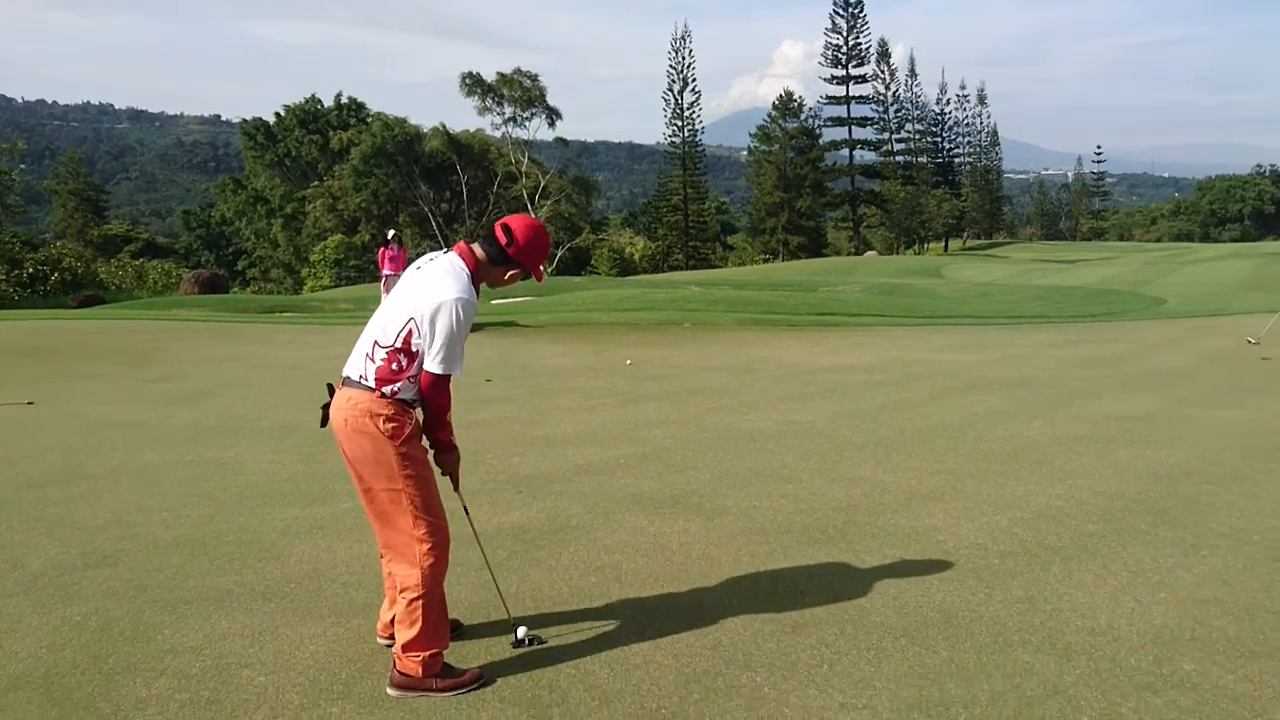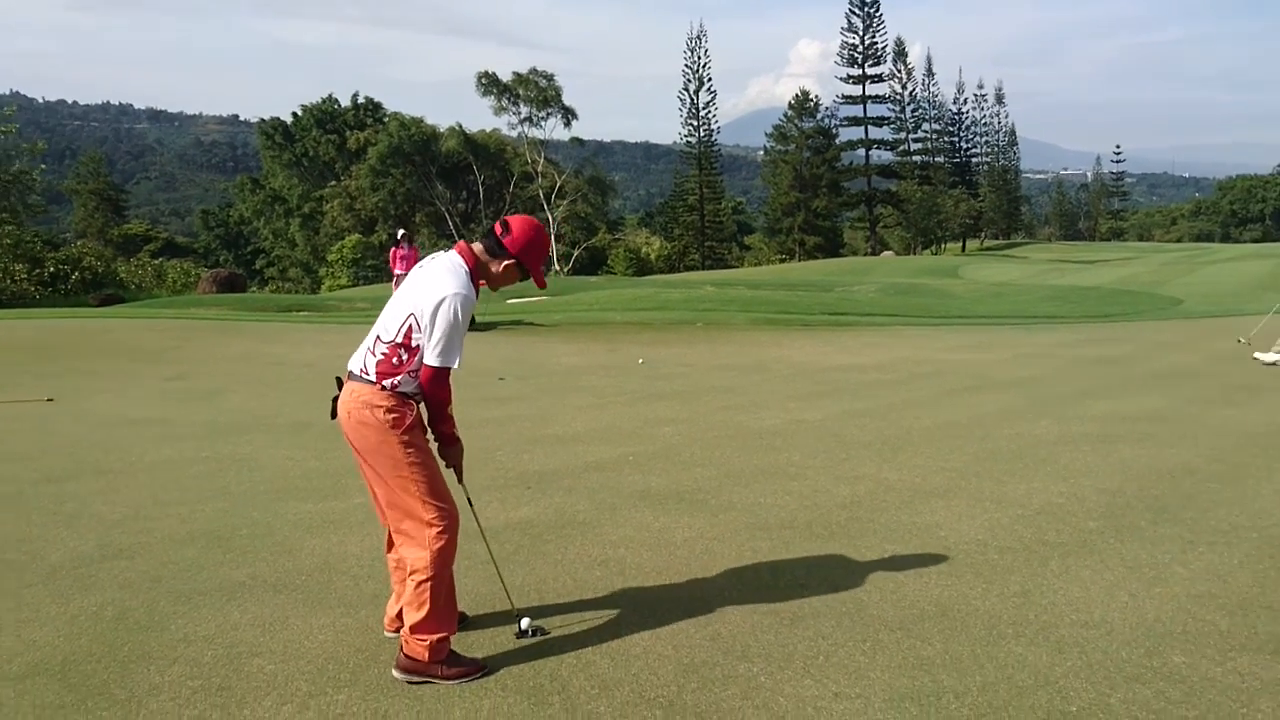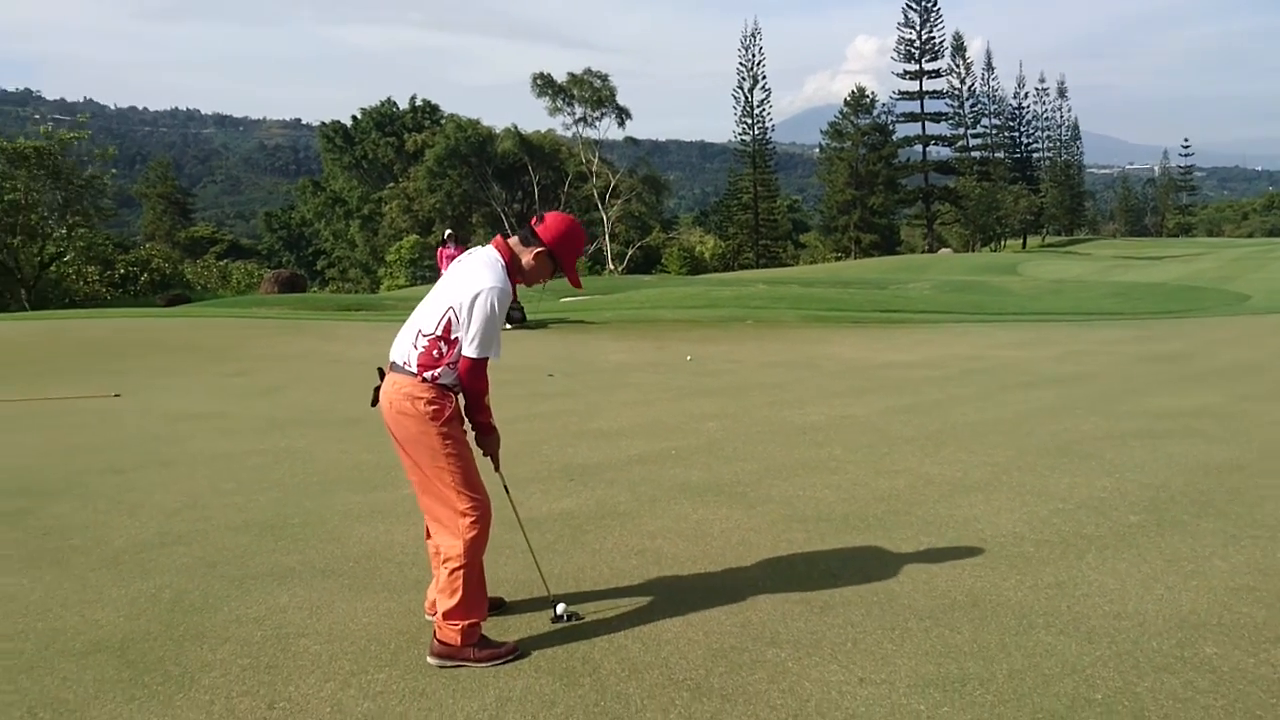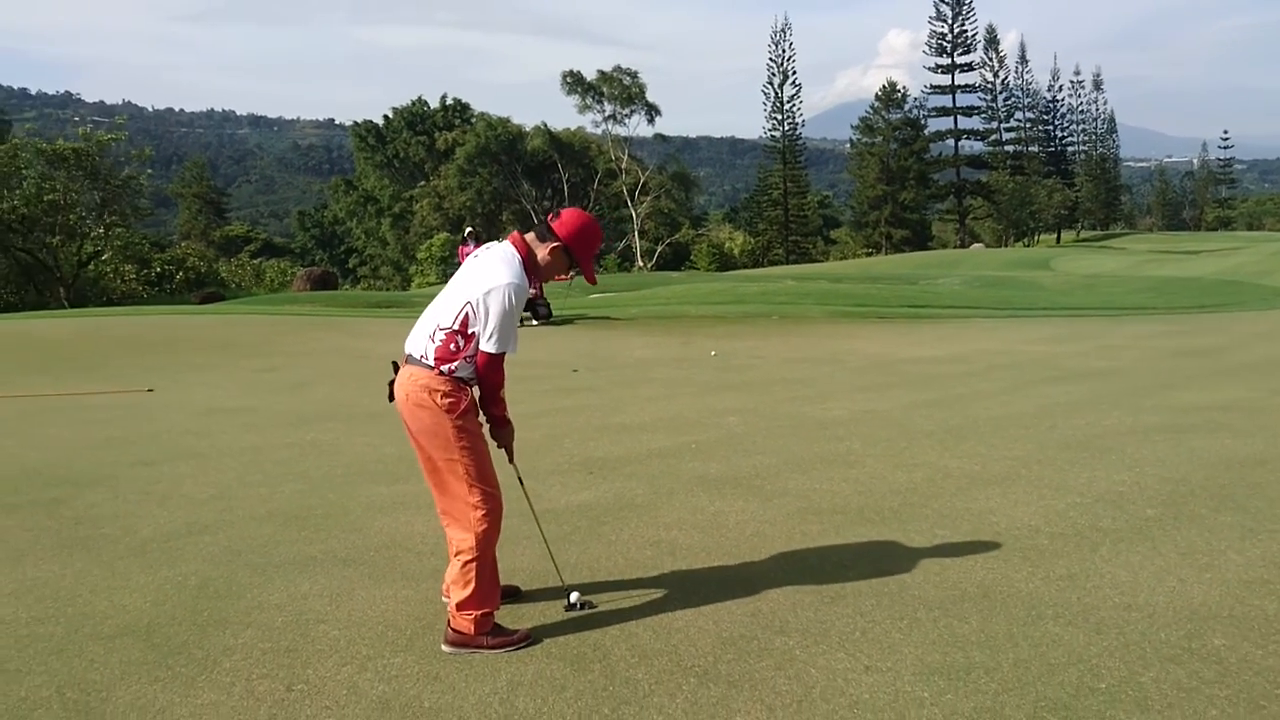
dt=0.2s
person 1, frame 1
left shoulder: (436, 260)
right shoulder: (458, 297)
right elbow: (433, 384)
left wrist: (437, 440)
right wrist: (445, 445)
left hip: (354, 400)
right hip: (379, 414)
left knee: (400, 528)
right knee: (423, 537)
left ankle: (398, 619)
right ankle: (416, 666)
person 1, frame 2
left shoulder: (441, 260)
right shoulder: (456, 293)
right elbow: (434, 378)
left wrist: (441, 434)
right wrist: (448, 438)
left hip: (364, 395)
right hip: (382, 407)
left knee: (407, 517)
right knee: (434, 521)
left ankle: (406, 610)
right ankle: (423, 650)
person 1, frame 3
left shoulder: (479, 256)
right shoulder: (494, 286)
right elbow: (471, 368)
left wrist: (478, 423)
right wrist: (485, 427)
left hip: (405, 387)
right hip: (423, 398)
left knee: (445, 504)
right knee: (467, 511)
left ankle: (446, 596)
right ankle: (455, 636)
person 1, frame 4
left shoulder: (494, 251)
right shoulder: (510, 282)
right elbow: (489, 363)
left wrist: (492, 415)
right wrist: (499, 420)
left hip: (418, 377)
right hip: (437, 390)
left knee: (461, 497)
right knee: (478, 504)
left ankle: (463, 583)
right ankle: (468, 624)
